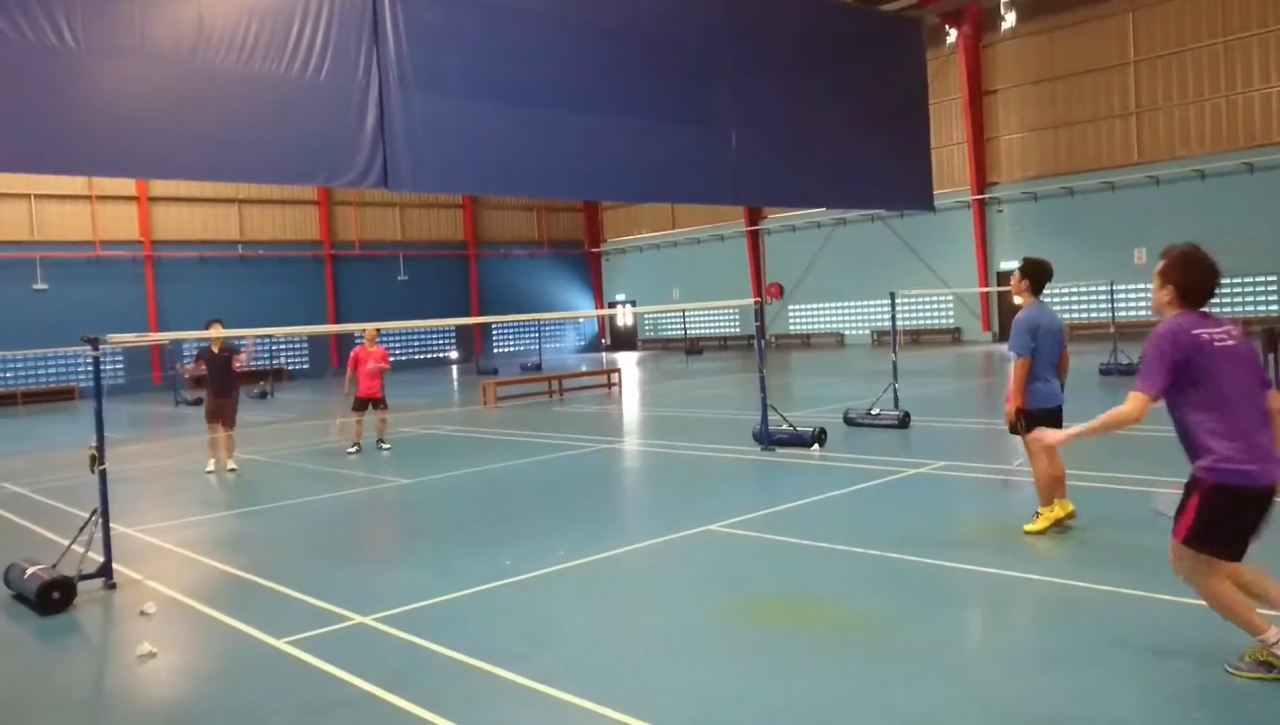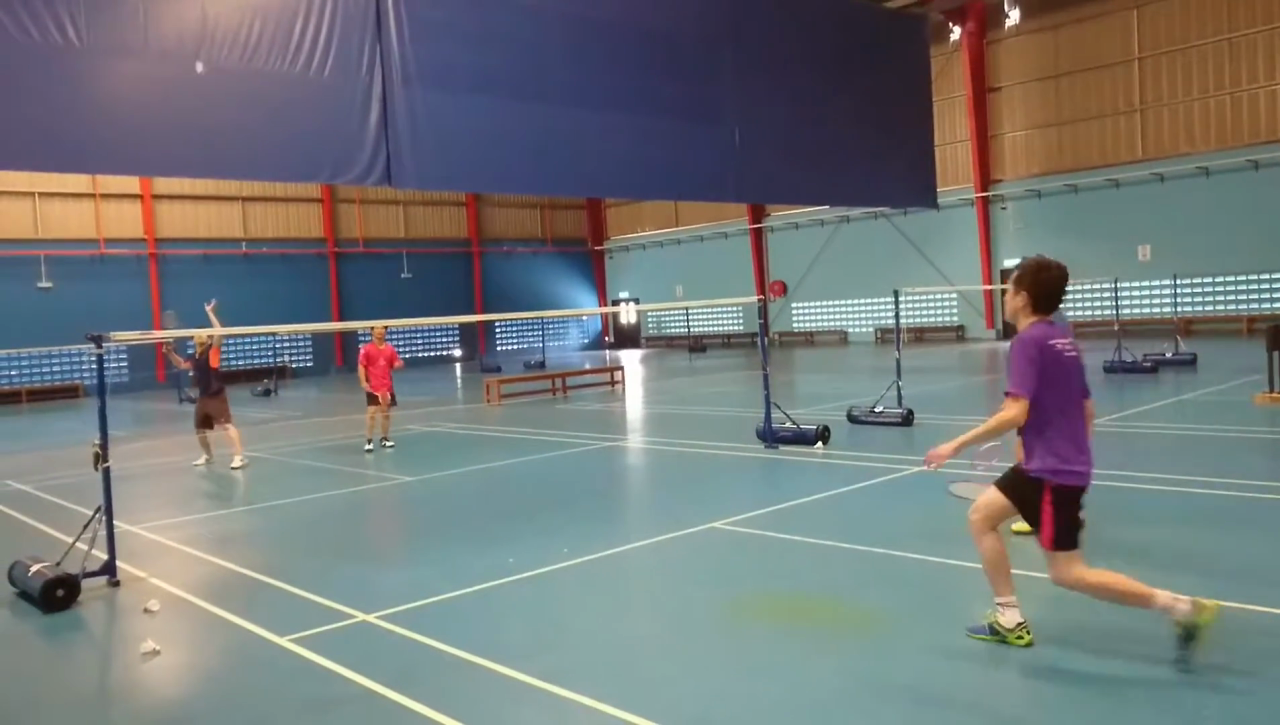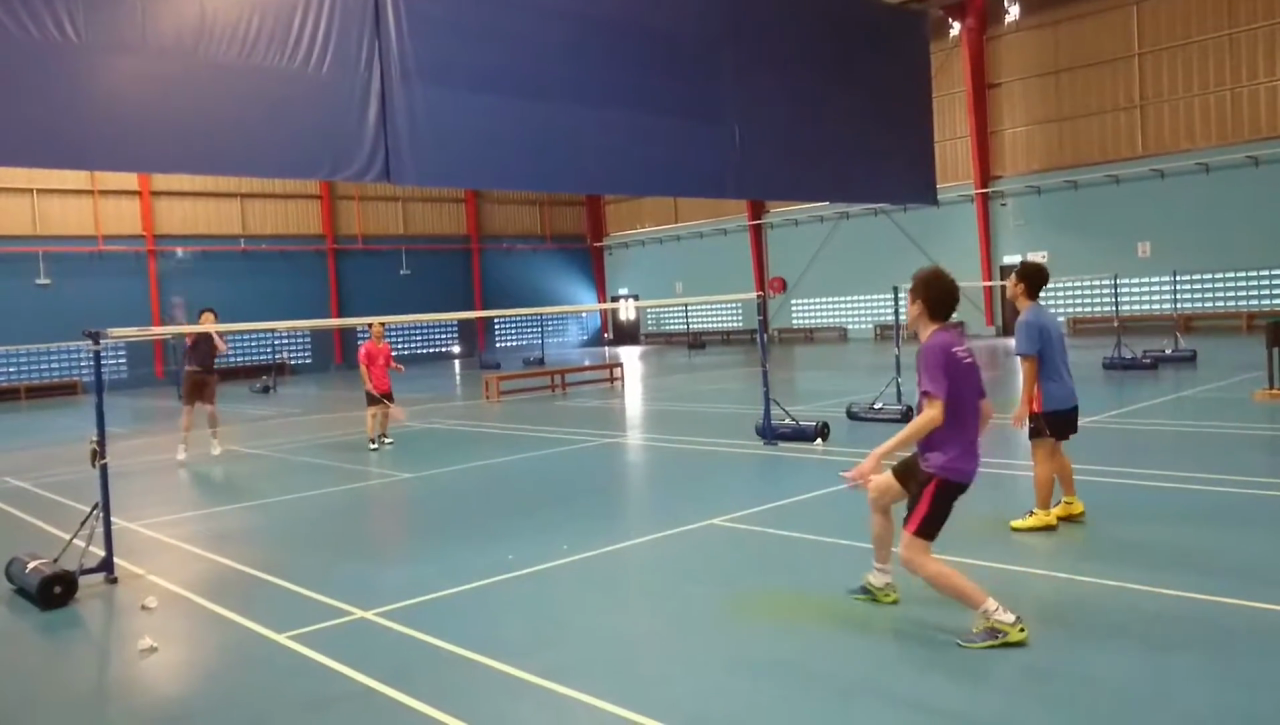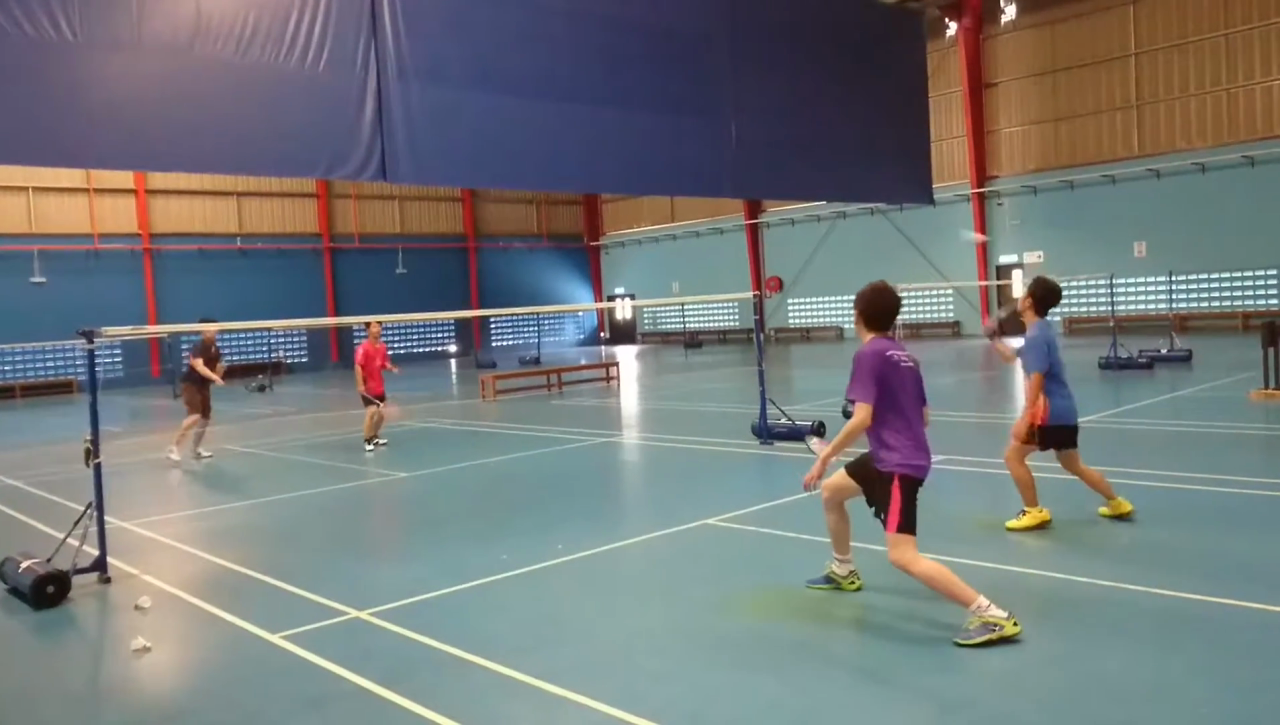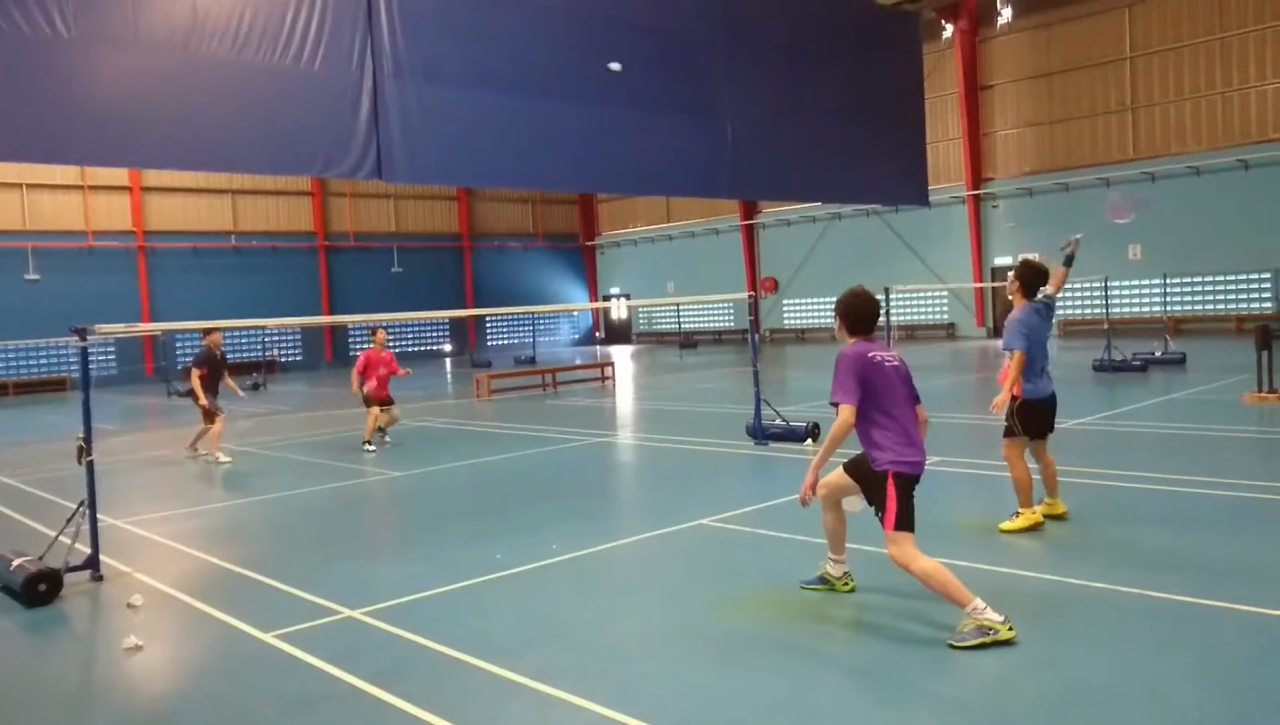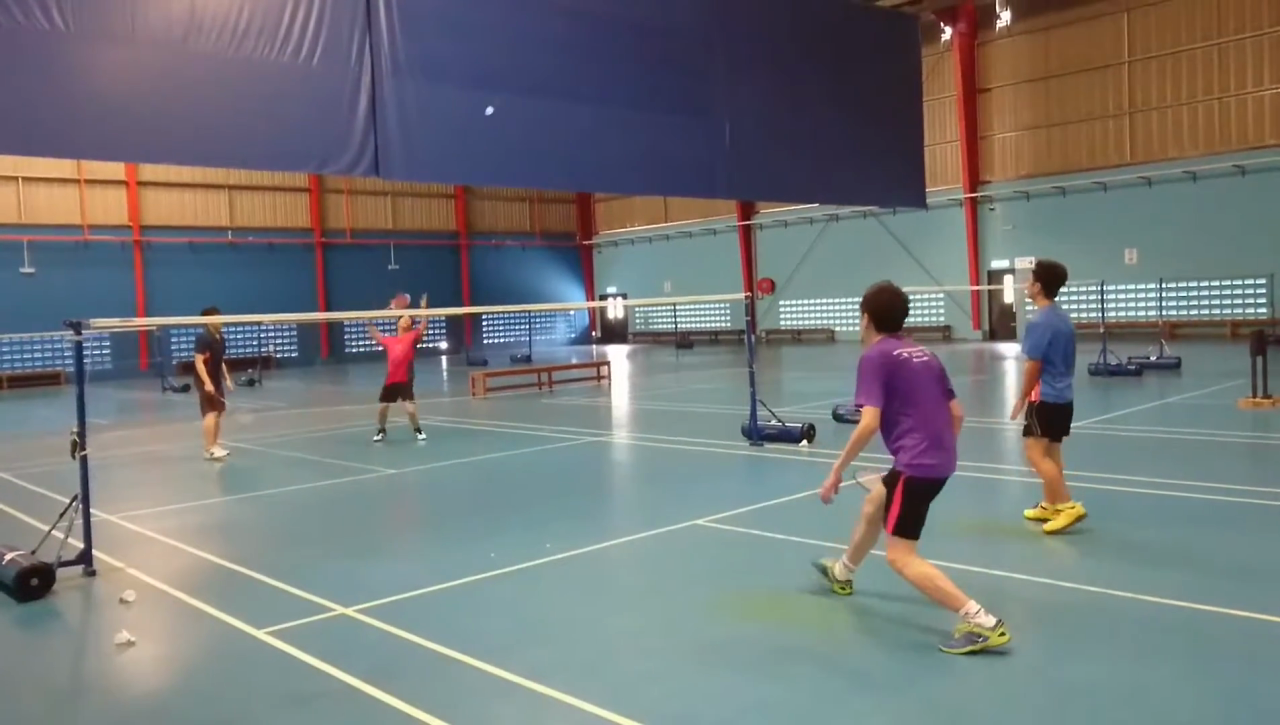
dt=0.4s
person 1, frame 1
left shoulder: (1169, 334)
right shoulder: (1230, 331)
left elbow: (1133, 411)
left wrist: (1067, 435)
left hip: (1222, 474)
left knee: (1187, 561)
right knee: (1218, 560)
person 1, frame 2
left shoulder: (1028, 341)
right shoulder: (1061, 340)
left elbow: (1015, 414)
right elbow: (1086, 411)
left wrist: (956, 444)
left hip: (1053, 471)
right hip: (1041, 466)
left knee: (1067, 572)
right knee: (980, 518)
left ankle: (1183, 609)
right ankle: (1009, 619)
person 1, frame 3
left shoulder: (935, 348)
right shoulder: (958, 345)
left elbow: (933, 416)
right elbow: (984, 411)
left wrist: (878, 455)
left hip: (942, 466)
right hip: (942, 458)
left knee: (913, 555)
right knee: (877, 494)
left ankle: (1001, 619)
right ankle: (881, 581)
person 1, frame 4
left shoulder: (868, 354)
right shoulder: (903, 355)
left elbow: (862, 418)
right elbow: (923, 417)
left wrist: (823, 458)
left hip: (898, 465)
right hip: (886, 457)
left knee: (903, 556)
right knee: (830, 492)
left ankle: (991, 615)
right ankle: (843, 571)
person 1, frame 5
left shoulder: (850, 357)
right shoulder: (890, 356)
left elbow: (846, 420)
right elbow: (922, 417)
left wrist: (814, 466)
left hip: (893, 463)
right hip: (883, 456)
left knee: (903, 553)
right knee: (827, 491)
left ankle: (987, 618)
right ankle: (837, 572)
person 1, frame 6
left shoulder: (875, 357)
right shoulder: (924, 354)
left elbow: (870, 422)
right elbow: (957, 413)
left wrist: (837, 469)
left hip: (917, 464)
right hip: (942, 460)
left knee: (899, 556)
right knee: (872, 507)
left ankle: (982, 623)
right ankle: (843, 571)
person 2, frame 1
left shoulder: (1024, 318)
right shoulder: (1052, 316)
left elbow: (1023, 363)
right elbow: (1064, 358)
left wrist: (1012, 399)
left hip: (1030, 397)
right hip: (1052, 396)
left knee: (1037, 453)
right knee: (1049, 452)
left ankle: (1048, 512)
right ankle: (1061, 504)
person 2, frame 2
left shoulder: (1040, 321)
right shoulder: (1059, 319)
left elbow: (1032, 365)
left wrist: (1017, 399)
left hip: (1043, 400)
right hip: (1061, 399)
left knee: (1028, 456)
right knee: (1063, 456)
left ankle: (1040, 515)
right ankle: (1070, 510)
person 2, frame 3
left shoulder: (1027, 321)
right shoulder: (1045, 316)
left elbow: (1031, 364)
left wrist: (1024, 402)
left hip: (1047, 400)
right hip: (1066, 397)
left knee: (1040, 456)
right knee: (1054, 451)
left ankle: (1043, 514)
right ankle: (1070, 502)
person 2, frame 4
left shoulder: (1037, 337)
right shoulder: (1038, 331)
left elbow: (1037, 380)
right elbow: (1016, 356)
left wrist: (1024, 419)
right wrist: (996, 341)
left hip: (1049, 414)
right hip: (1064, 413)
left knee: (1014, 456)
right knee: (1074, 465)
left ankle: (1034, 512)
right ankle: (1117, 504)
person 2, frame 5
left shoulder: (1018, 318)
right shoulder: (1043, 307)
left elbow: (1019, 358)
right elbow: (1055, 284)
left wrist: (1004, 393)
right wrist: (1068, 257)
left hip: (1026, 395)
right hip: (1045, 394)
left knee: (1013, 453)
right knee: (1040, 450)
left ankle: (1028, 513)
right ankle: (1053, 503)
person 2, frame 6
left shoulder: (1038, 321)
right shoulder: (1063, 318)
left elbow: (1032, 366)
left wrist: (1020, 399)
left hip: (1045, 397)
right hip: (1064, 396)
left knee: (1035, 454)
right knee: (1051, 453)
left ankle: (1068, 506)
right ankle: (1049, 505)
